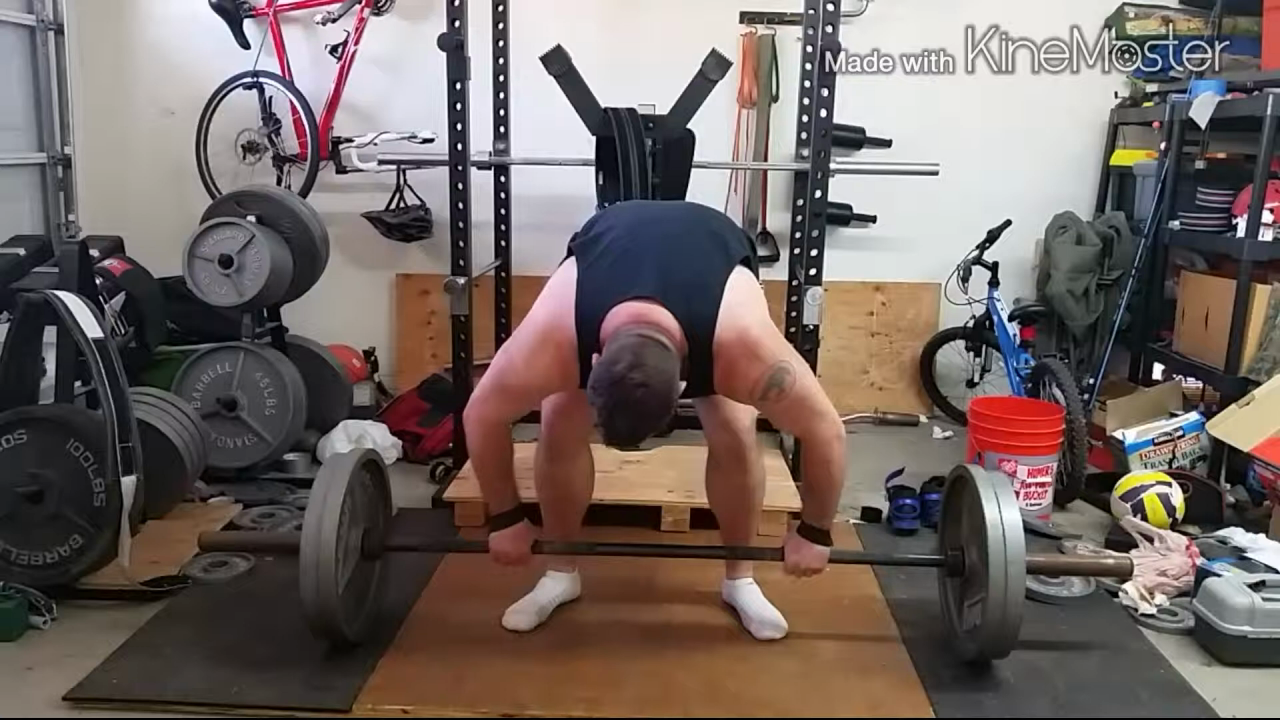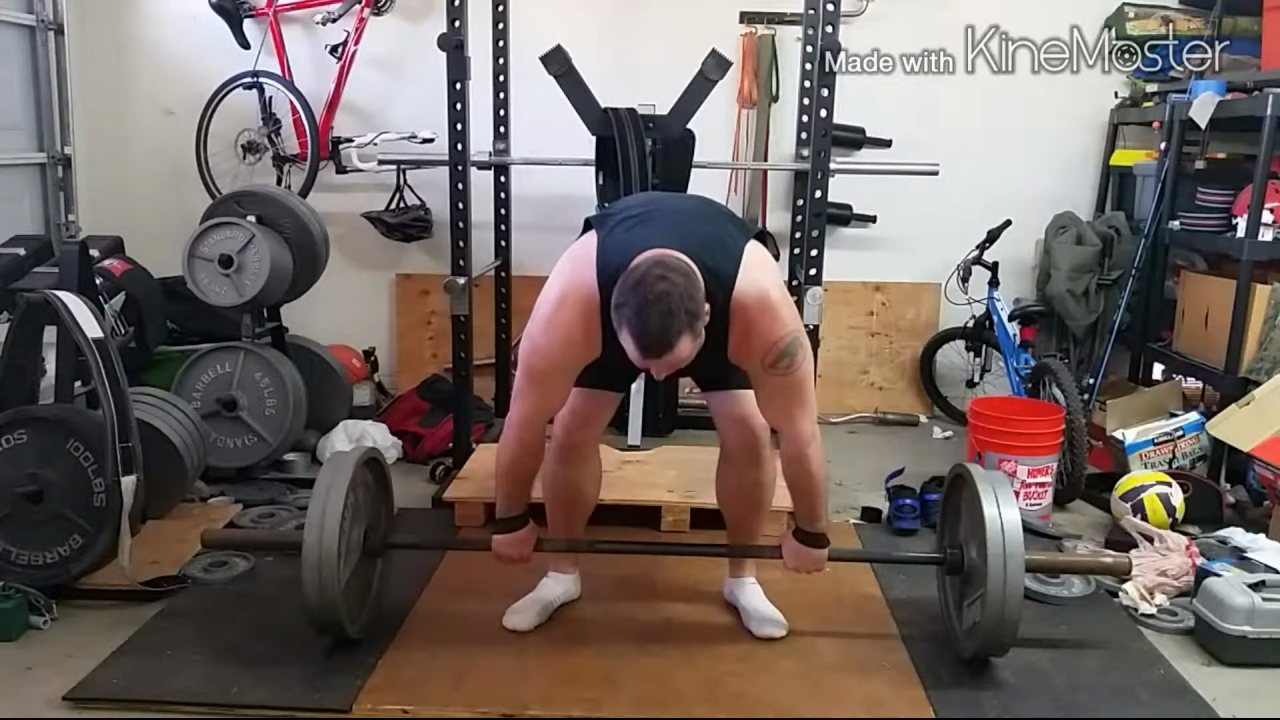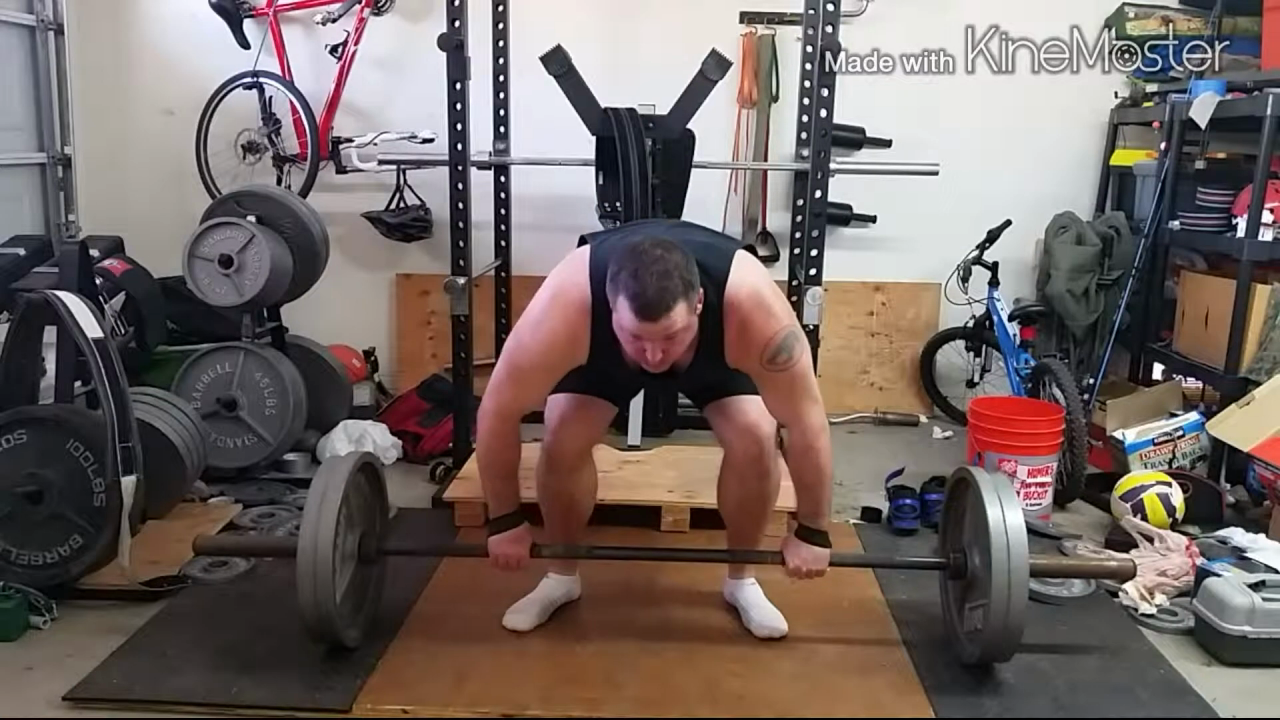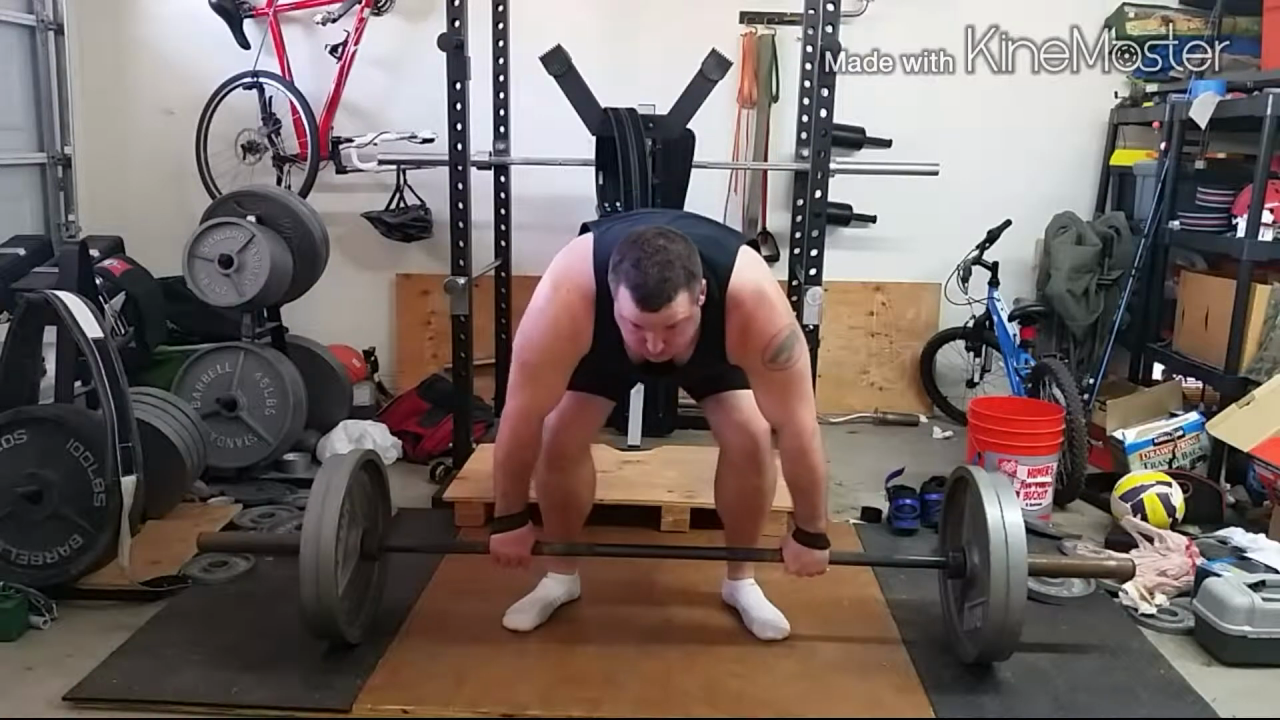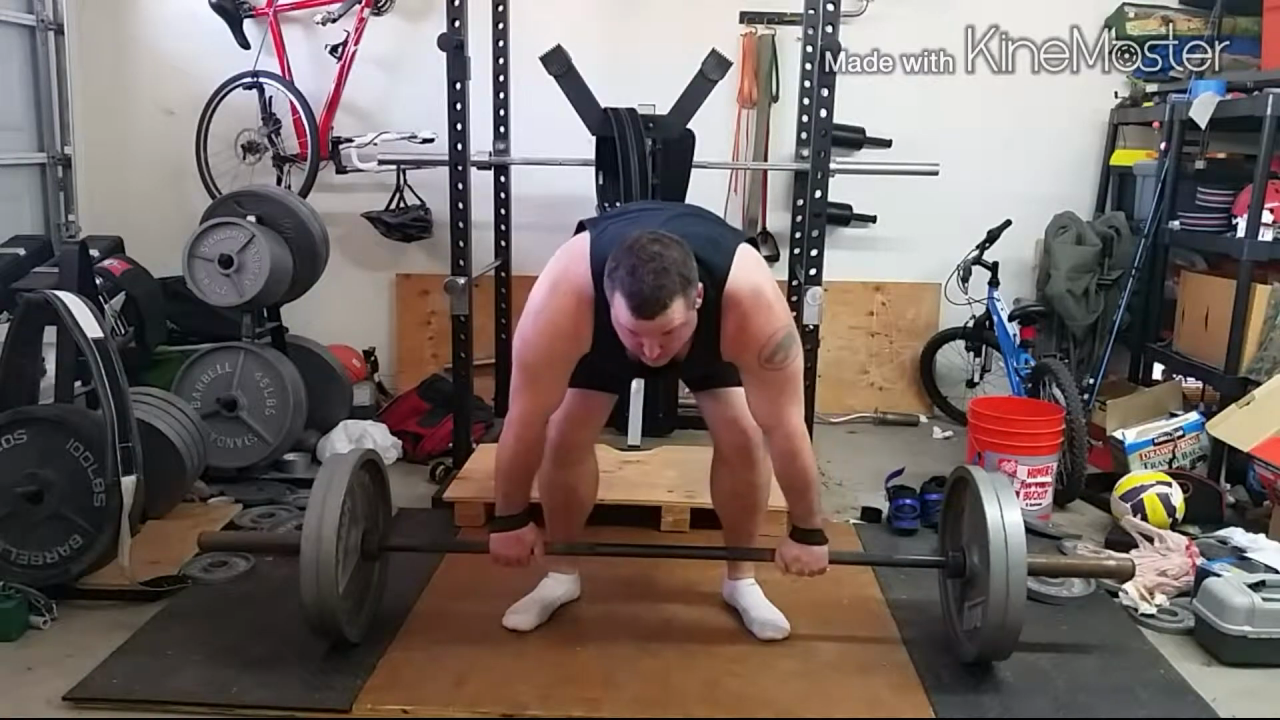
dt=1s
person 1, frame 1
left shoulder: (742, 348)
right shoulder: (552, 343)
left elbow: (825, 430)
right elbow: (481, 415)
left wrist: (814, 532)
right wrist: (505, 518)
left knee: (736, 436)
right knee: (558, 429)
left ankle: (739, 577)
right ankle: (561, 571)
person 1, frame 2
left shoulder: (760, 309)
right shoulder: (570, 307)
left elbow: (798, 430)
right elbow: (526, 421)
left wrist: (810, 532)
right wrist: (510, 521)
left knee: (749, 436)
right knee: (572, 432)
left ankle: (742, 576)
right ankle: (562, 572)
person 1, frame 3
left shoulder: (752, 308)
right shoulder: (564, 311)
left elbow: (807, 422)
right elbow: (497, 412)
left wrist: (812, 532)
right wrist: (504, 521)
left knee: (755, 444)
right knee: (562, 444)
left ankle: (741, 579)
right ankle: (562, 575)
person 1, frame 4
left shoulder: (754, 303)
right shoulder: (567, 297)
left elbow: (797, 425)
right elbow: (523, 414)
left wrist: (810, 533)
right wrist: (509, 520)
left knee: (750, 440)
right knee: (561, 436)
left ankle: (740, 579)
right ankle: (560, 574)
person 1, frame 5
left shoulder: (751, 302)
right shoulder: (564, 298)
left elbow: (784, 426)
right elbow: (527, 419)
left wrist: (807, 532)
right wrist: (510, 520)
left knee: (742, 435)
right knee: (566, 434)
left ankle: (740, 577)
right ankle: (561, 572)
